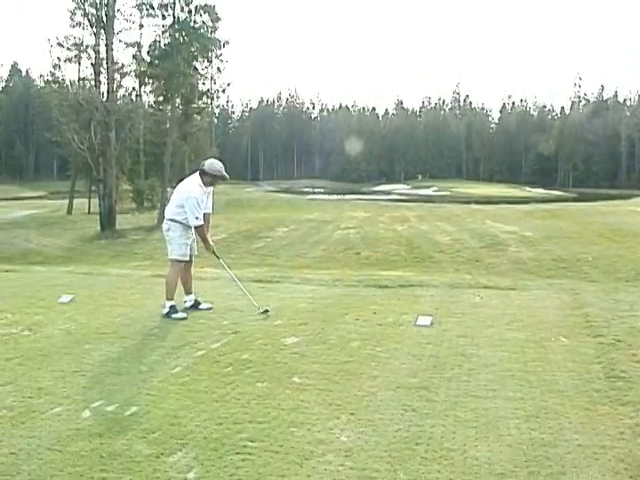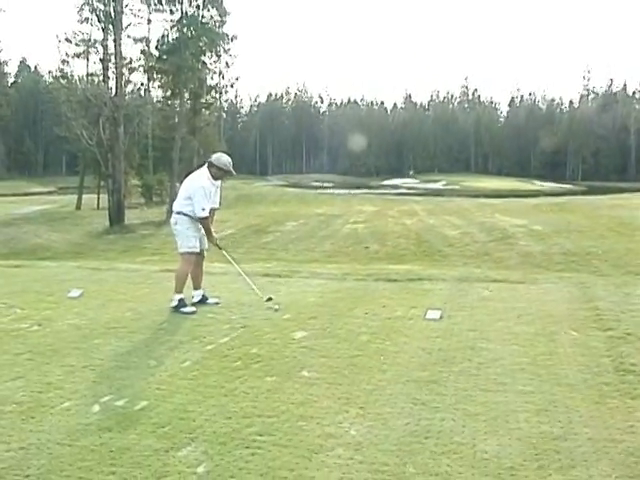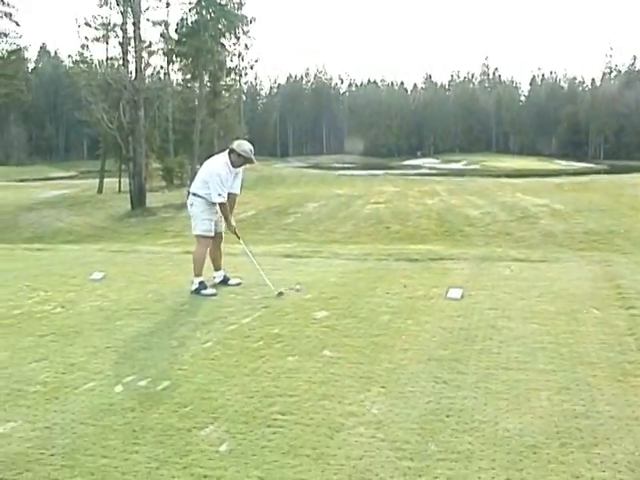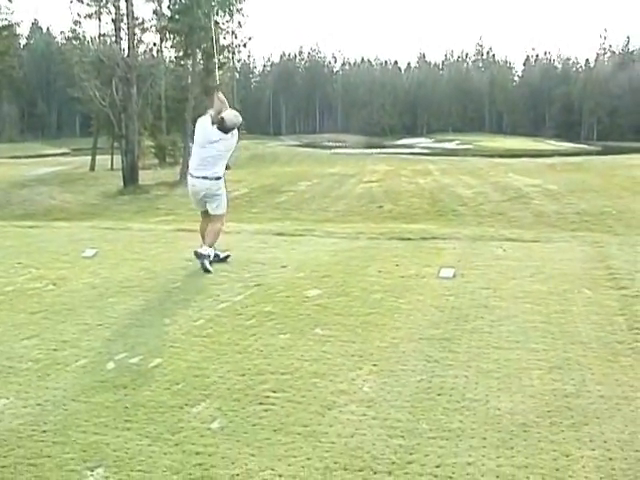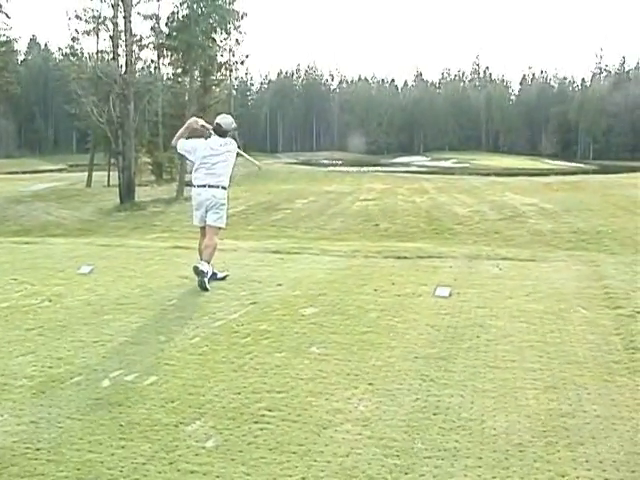
dt=1s
person 1, frame 1
left shoulder: (207, 185)
right shoulder: (193, 191)
left elbow: (206, 212)
right elbow: (197, 222)
left wrist: (207, 237)
right wrist: (207, 243)
left hip: (187, 226)
right hip: (175, 226)
left knee: (188, 264)
right knee: (177, 265)
left ankle: (190, 300)
right ankle: (169, 307)
person 1, frame 2
left shoulder: (214, 179)
right shoulder: (201, 183)
left elbow: (212, 207)
right elbow: (202, 214)
left wrist: (210, 230)
right wrist: (210, 234)
left hip: (195, 220)
right hip: (184, 220)
left knee: (199, 258)
right knee: (188, 259)
left ankle: (198, 295)
right ankle: (177, 300)
person 1, frame 3
left shoulder: (237, 166)
right shoulder: (218, 167)
left elbow: (233, 194)
right elbow: (221, 200)
left wrist: (230, 217)
right wrist: (229, 222)
left hip: (212, 204)
right hip: (200, 202)
left knee: (217, 239)
right knee: (204, 242)
left ankle: (219, 276)
right ankle: (197, 283)
person 1, frame 4
left shoulder: (203, 127)
right shoulder: (230, 139)
left elbow: (212, 114)
right elbow: (225, 111)
left wrist: (215, 99)
right wrist: (218, 96)
left hip: (194, 181)
right hip: (213, 183)
left knee: (206, 217)
right knee: (217, 221)
left ankle: (209, 252)
right ankle: (206, 251)
person 1, frame 5
left shoulder: (200, 144)
right shoulder: (232, 146)
left elbow: (176, 143)
right elbow: (222, 136)
left wrist: (189, 125)
right wrist: (206, 127)
left hip: (199, 192)
right hip: (218, 193)
left knee: (204, 233)
right knee: (213, 234)
left ankle: (208, 270)
right ankle: (204, 267)
